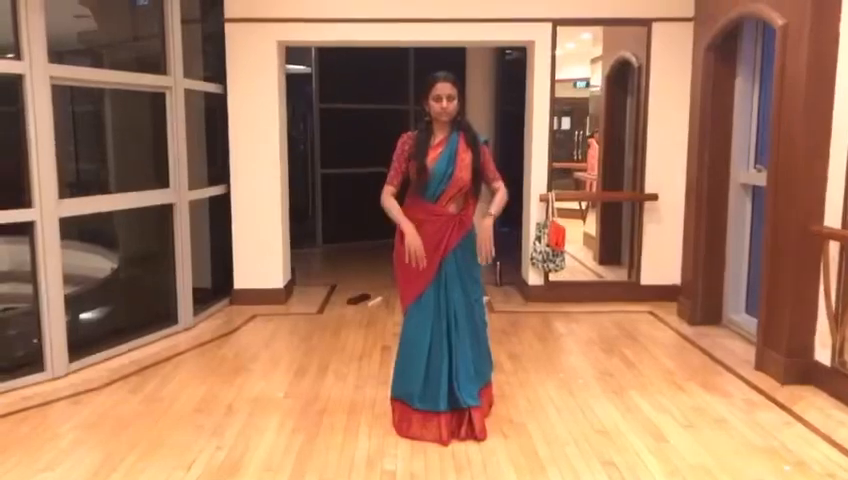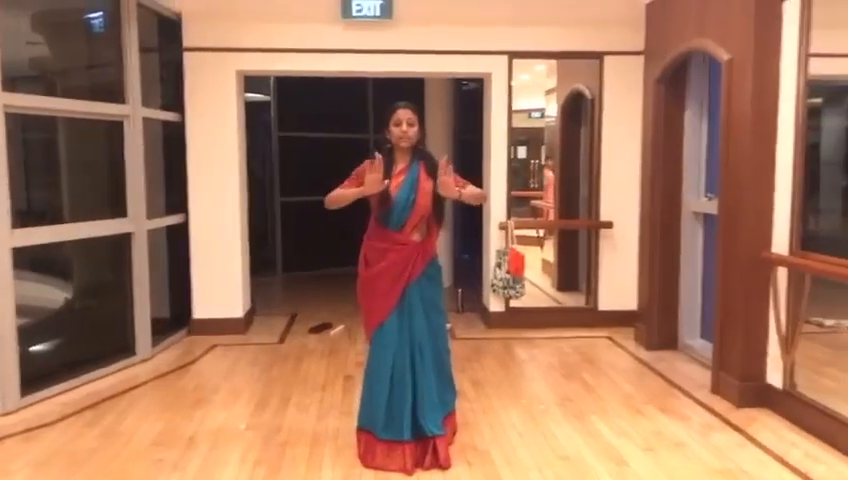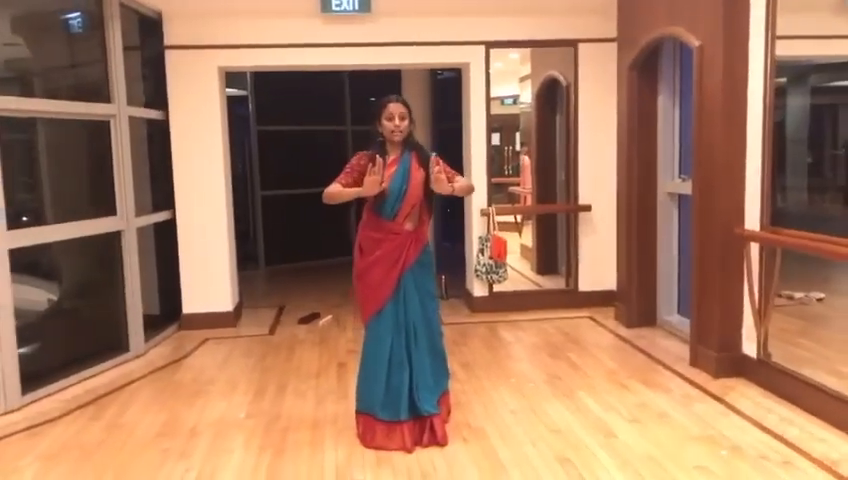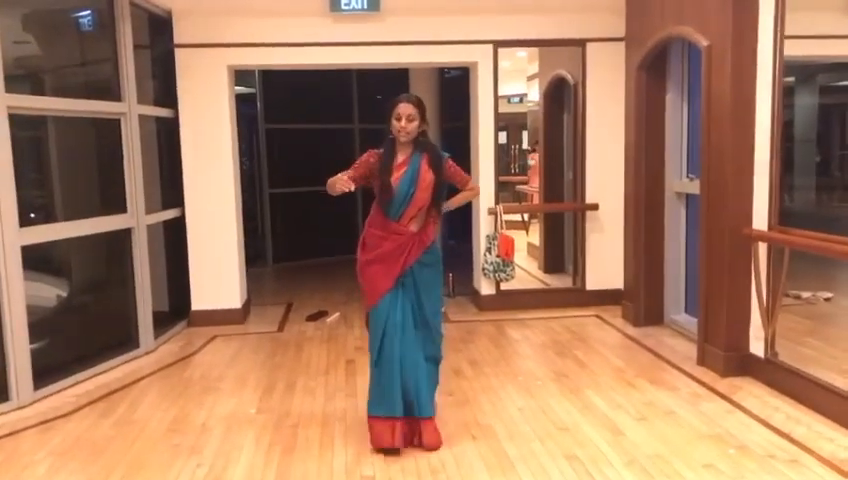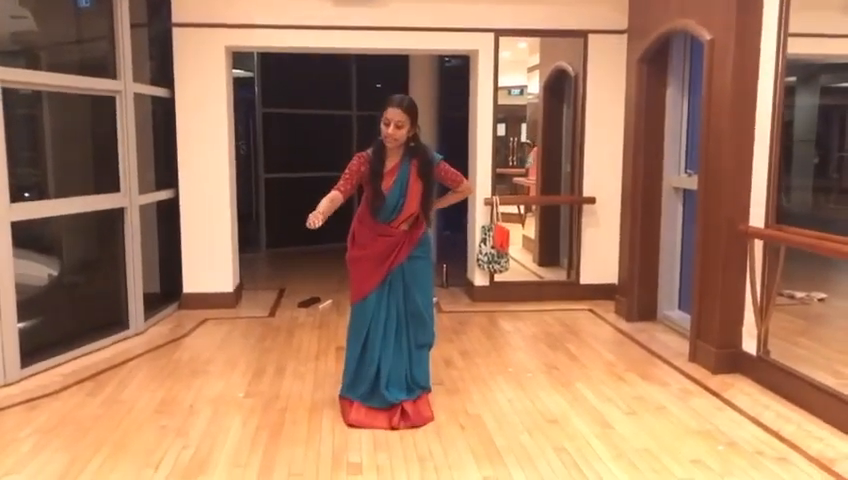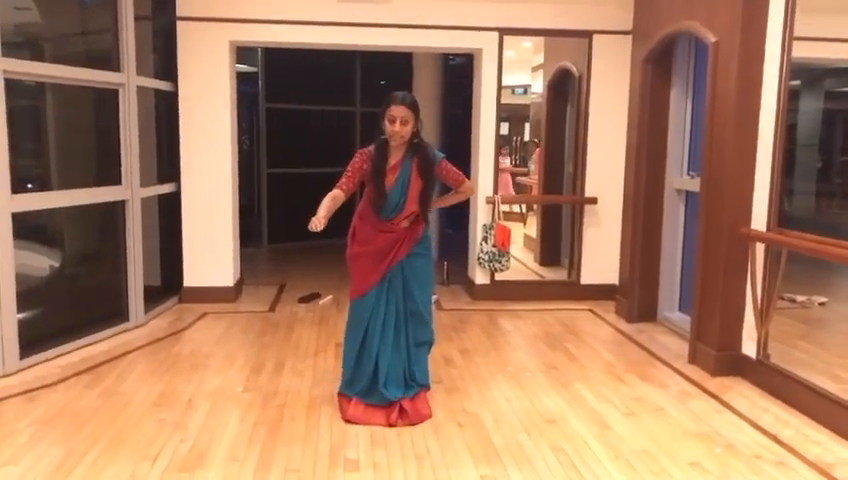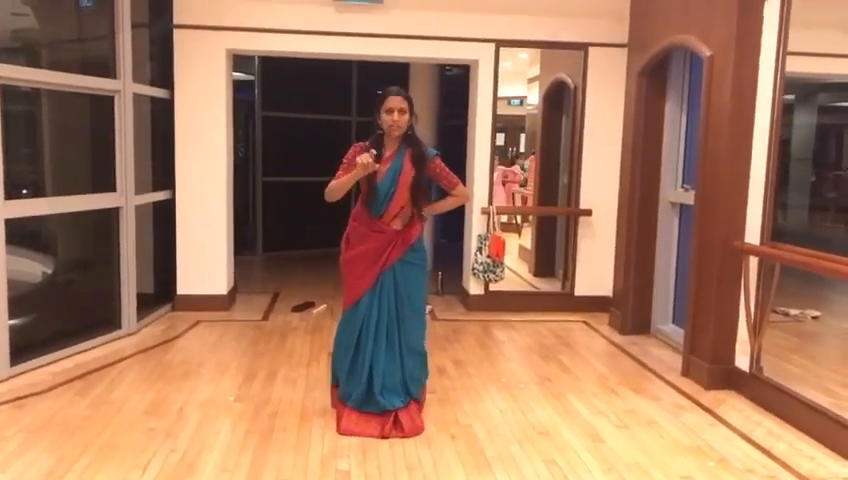
dt=0.7s
person 1, frame 1
left shoulder: (473, 144)
right shoulder: (410, 142)
left elbow: (499, 188)
right elbow: (388, 194)
left wrist: (488, 220)
right wrist: (407, 230)
left hip: (460, 242)
right hip: (418, 241)
left knee: (462, 316)
right knee: (422, 319)
left ankle: (464, 399)
right ankle: (422, 403)
person 1, frame 2
left shoulder: (433, 169)
right shoulder: (373, 168)
left elbow: (480, 196)
right elbow: (330, 201)
left wrist: (454, 192)
right wrist: (365, 190)
left hip: (421, 268)
right hip: (383, 268)
left knee: (425, 341)
right knee: (387, 346)
left ankle: (427, 426)
right ankle: (388, 430)
person 1, frame 3
left shoulder: (424, 160)
right shoulder: (365, 161)
left elbow: (467, 185)
right elbow: (328, 195)
left wrist: (446, 187)
right wrist: (363, 191)
left hip: (414, 255)
right hip: (377, 256)
left knee: (420, 327)
right knee: (383, 330)
left ankle: (423, 409)
right ankle: (385, 415)
person 1, frame 4
left shoulder: (436, 161)
right shoulder: (375, 159)
left elbow: (472, 188)
right elbow: (331, 188)
left wrist: (441, 208)
right wrist: (339, 181)
left hip: (421, 255)
right hip: (382, 255)
left knee: (422, 329)
right knee: (389, 330)
left ankle: (419, 412)
right ankle: (391, 416)
person 1, frame 5
left shoulder: (426, 161)
right shoulder: (365, 161)
left elbow: (464, 188)
right elbow: (339, 192)
left wrist: (429, 208)
right wrist: (320, 212)
left hip: (411, 249)
right hip: (371, 250)
left knee: (412, 318)
right knee: (370, 319)
left ankle: (409, 393)
right ankle: (367, 392)
person 1, frame 6
left shoulder: (428, 159)
right shoulder: (368, 157)
left elbow: (466, 188)
right elbow: (339, 192)
left wrist: (429, 206)
right wrist: (321, 214)
left hip: (410, 247)
right hip: (371, 247)
left knee: (410, 316)
right knee: (369, 317)
left ankle: (406, 389)
right ankle: (366, 388)
person 1, frame 7
left shoulder: (422, 156)
right shoulder: (361, 151)
left elbow: (461, 194)
right elbow: (330, 195)
left wrist: (422, 212)
right wrist: (357, 173)
left hip: (404, 251)
right hip: (364, 249)
left knee: (403, 323)
right knee: (361, 322)
left ankle: (401, 402)
right ankle: (358, 398)
